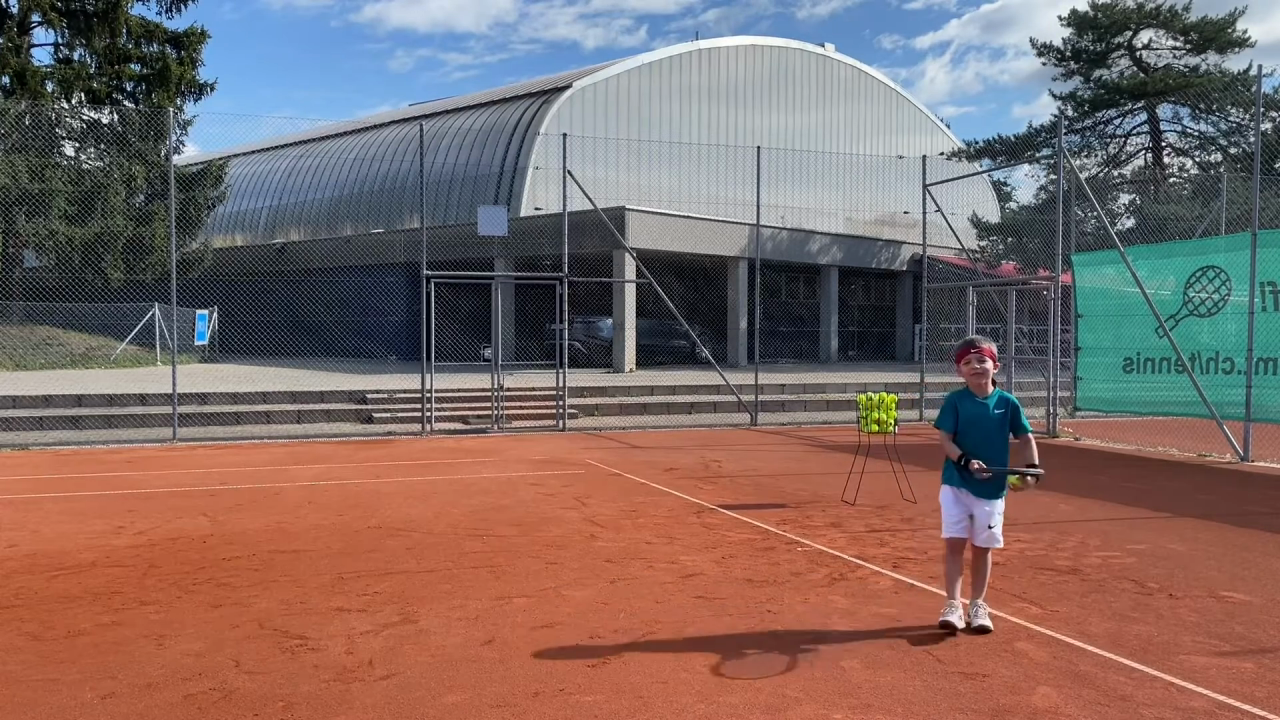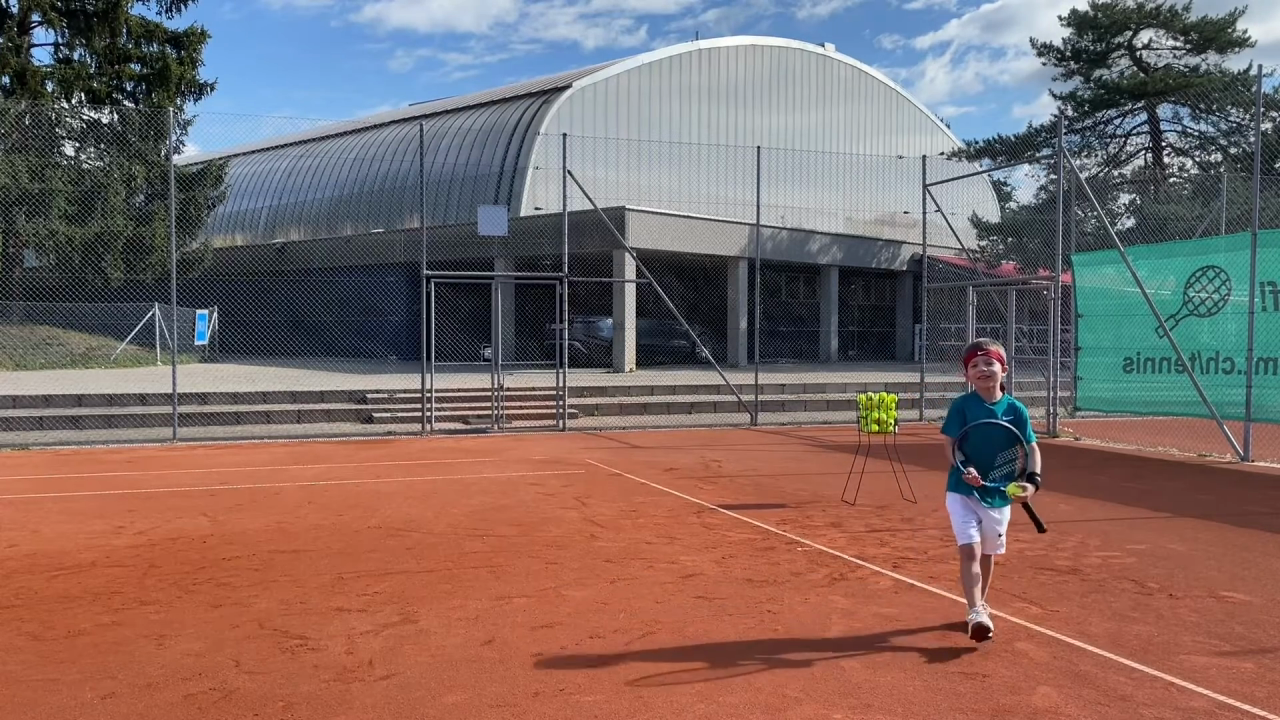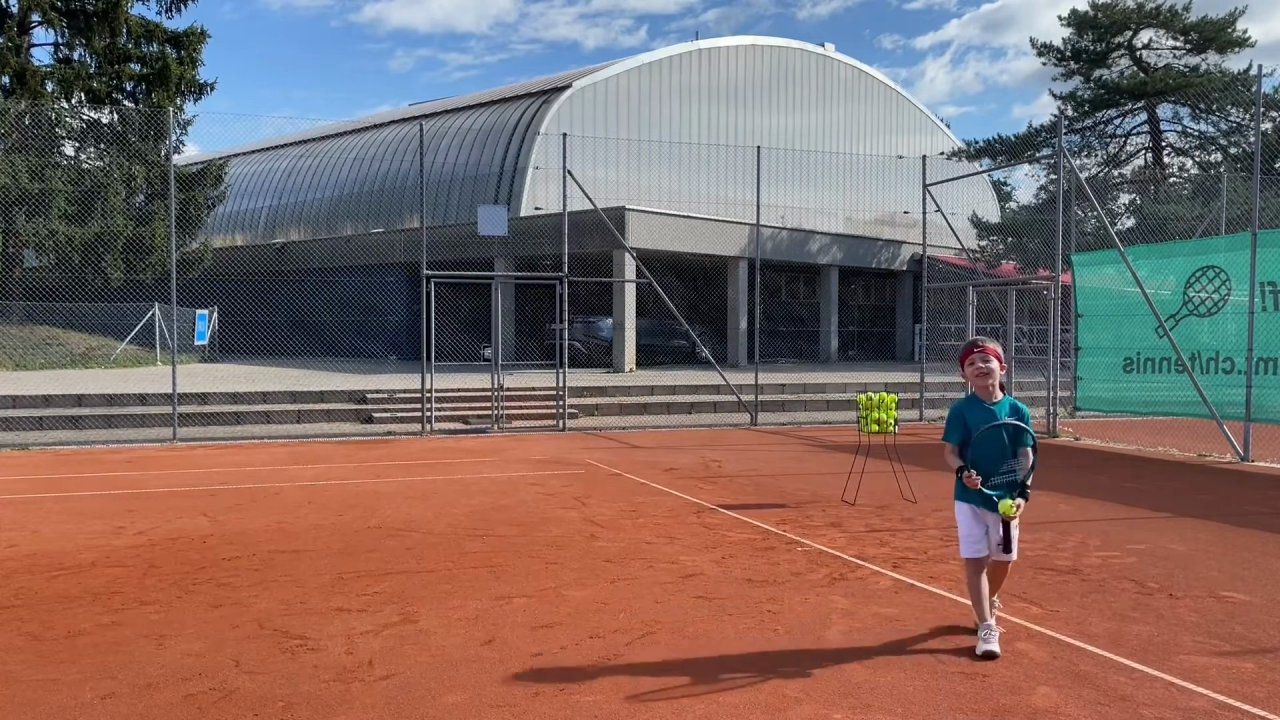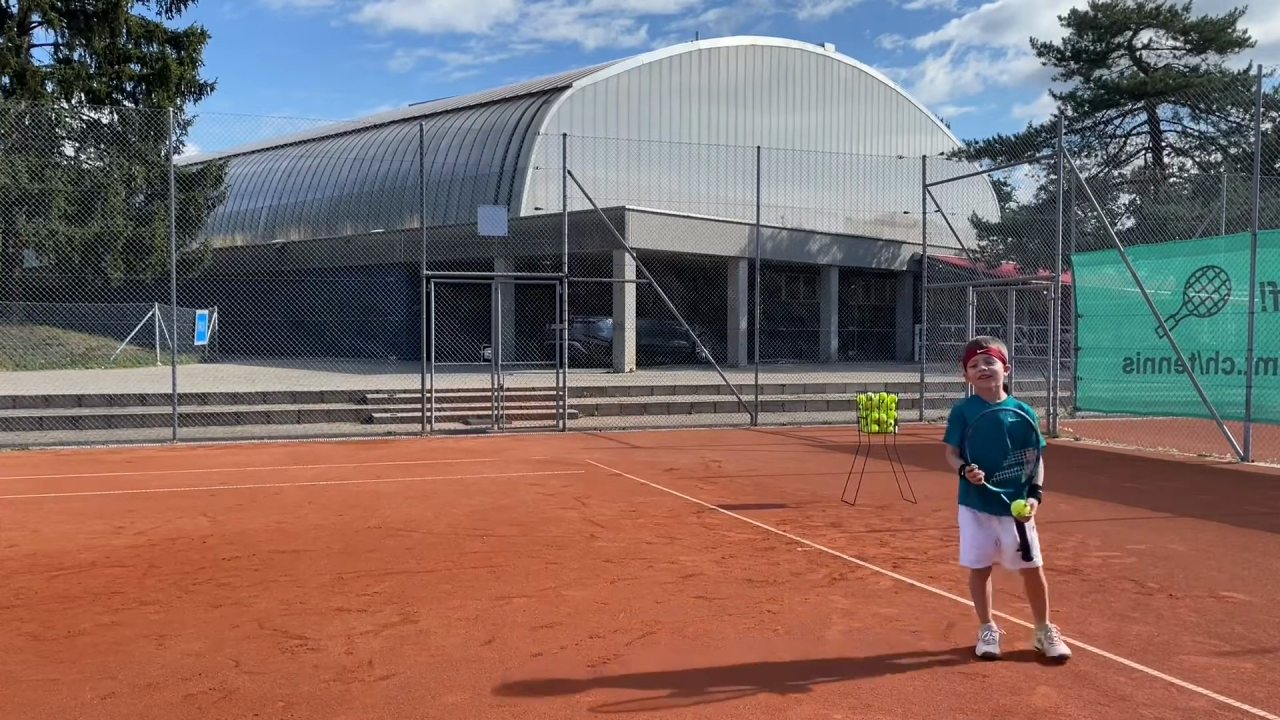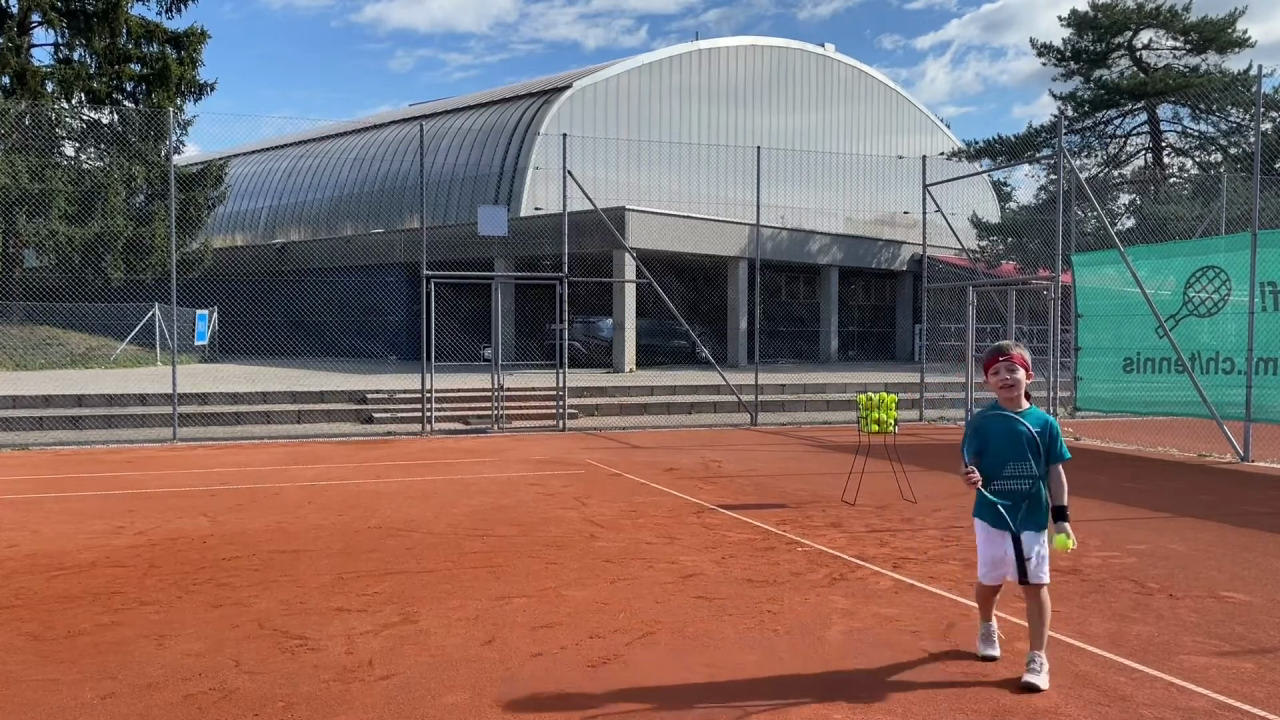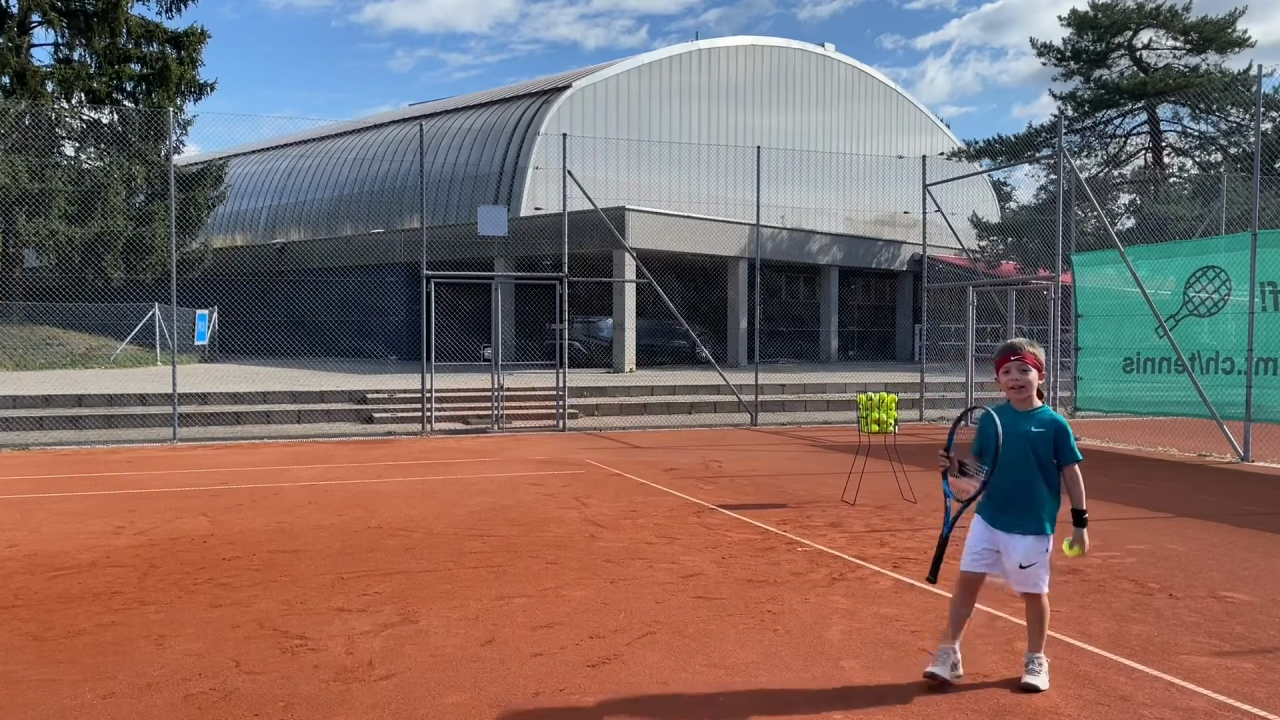
dt=0.3s
person 1, frame 1
left shoulder: (1008, 403)
right shoulder: (954, 401)
left elbow: (1026, 440)
right elbow: (945, 440)
left wrist: (1029, 471)
right wrist: (966, 461)
left hip: (992, 489)
right hip: (956, 484)
left knee: (983, 548)
right knee: (954, 543)
left ankle: (978, 606)
right ankle: (953, 606)
person 1, frame 2
left shoulder: (1016, 410)
right shoulder: (961, 406)
left elbow: (1031, 449)
right elbow: (950, 445)
left wrist: (1032, 480)
right wrist: (963, 469)
left hip: (998, 494)
right hip: (963, 491)
left knee: (987, 553)
right knee: (970, 550)
left ankle: (978, 605)
right ankle: (978, 612)
person 1, frame 3
left shoulder: (1018, 410)
right shoulder: (961, 410)
right elbow: (950, 452)
left wrist: (1022, 494)
right wrist: (963, 473)
right hip: (971, 499)
left knee: (1002, 561)
right knee: (975, 562)
left ankle: (989, 600)
right ankle: (987, 628)
person 1, frame 4
left shoulder: (1023, 412)
right shoulder: (962, 411)
right elbow: (952, 455)
left wrist: (1034, 493)
right wrist: (965, 471)
left hip: (1015, 505)
right hip: (976, 505)
left knee: (1032, 568)
right knee: (980, 569)
left ankle: (1045, 631)
right ankle: (988, 629)
person 1, frame 5
left shoulder: (1045, 423)
left elbow: (1056, 473)
right elbow: (970, 464)
left wrist: (1061, 515)
right wrist: (970, 476)
left hip: (1033, 520)
right hip: (991, 517)
left knee: (1036, 586)
right knee: (989, 583)
left ankle: (1037, 659)
right ankle: (987, 626)
person 1, frame 6
left shoulder: (1054, 424)
right shoulder: (992, 419)
left elbow: (1070, 473)
left wrist: (1080, 521)
right wrist: (958, 467)
left hip: (1033, 525)
right hip: (989, 517)
left knee: (1033, 593)
right knee: (966, 580)
left ankle: (1035, 661)
right ankle: (950, 655)
